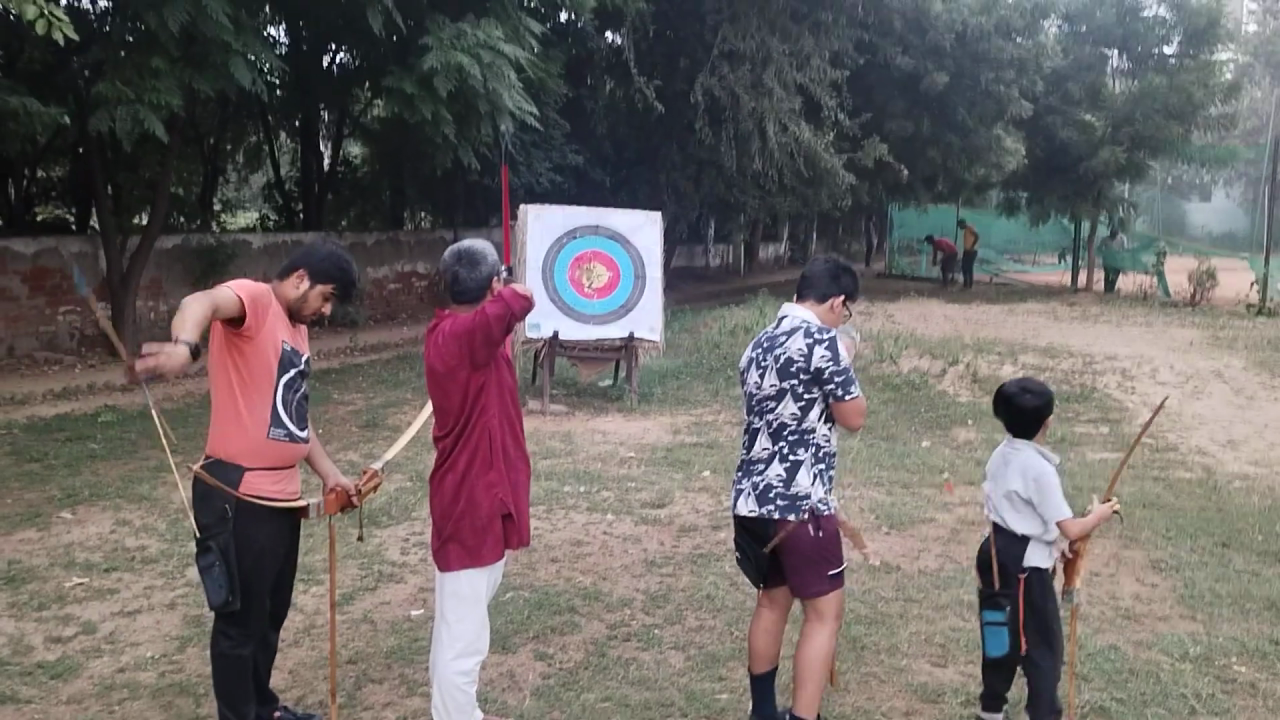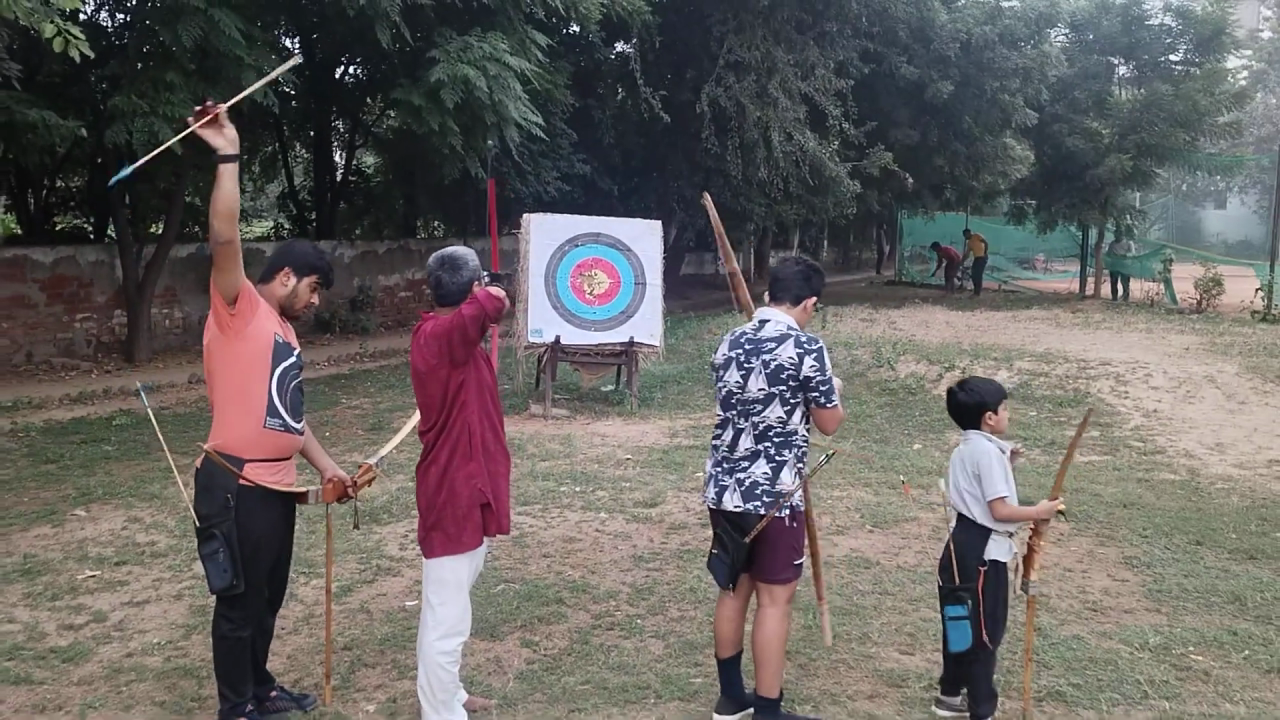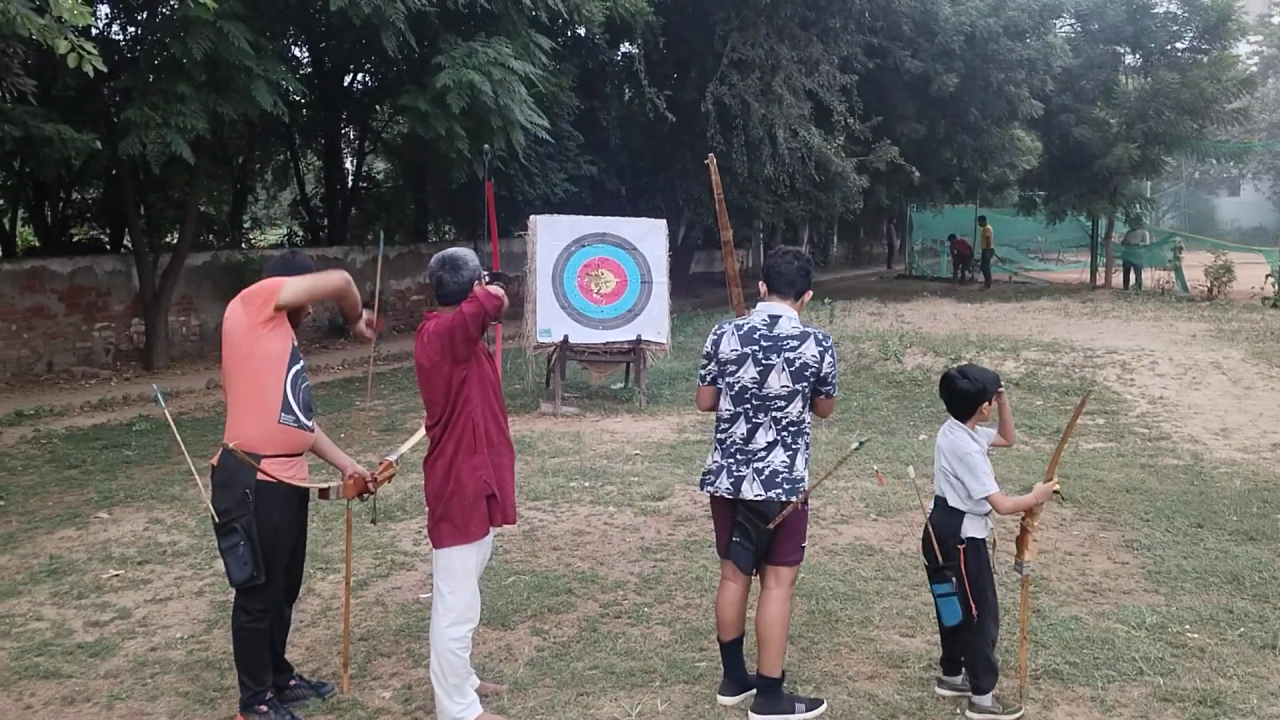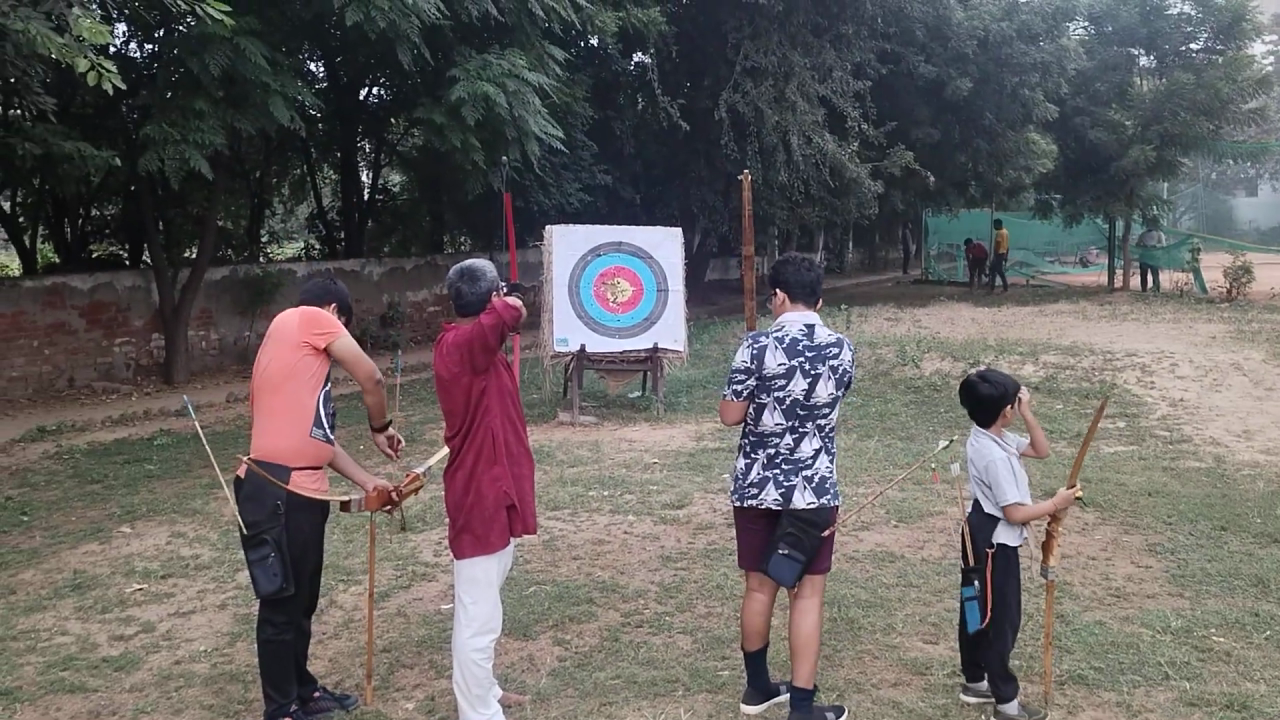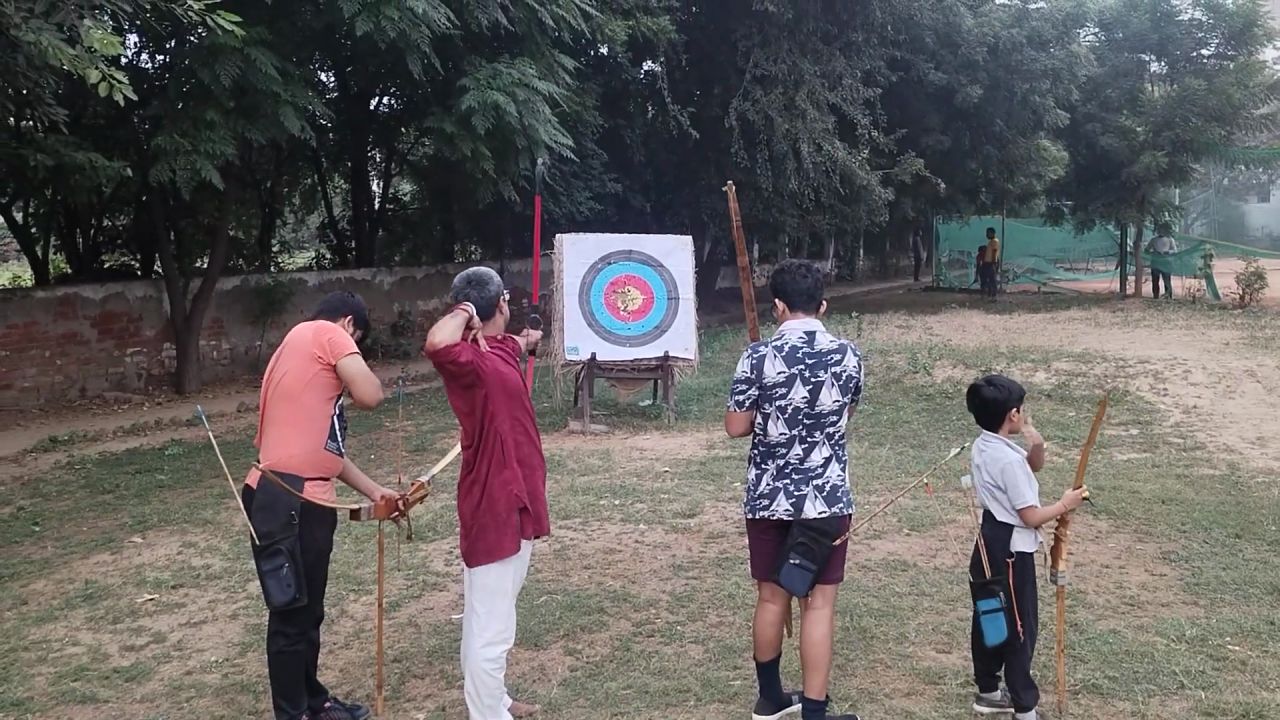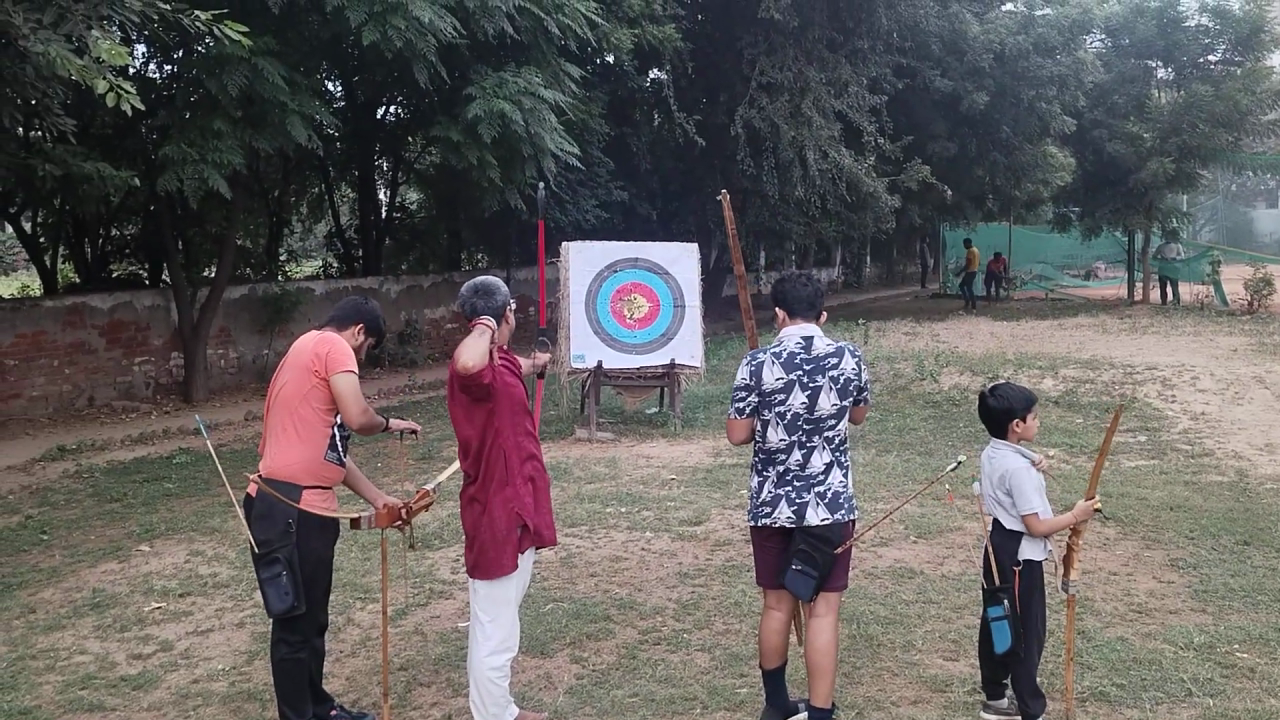
dt=0.7s
person 1, frame 1
left shoulder: (297, 328)
right shoulder: (253, 300)
right elbow: (207, 302)
left wrist: (329, 473)
right wrist: (186, 345)
left hip: (281, 495)
right hip: (238, 495)
left knee: (271, 613)
right knee: (240, 618)
person 1, frame 2
left shoulder: (284, 331)
right shoulder: (238, 310)
right elbow: (225, 239)
left wrist: (326, 466)
right wrist: (228, 158)
left hip: (276, 486)
right hip: (238, 486)
left knee: (268, 597)
right knee: (240, 600)
person 1, frame 3
left shoulder: (278, 333)
right shoulder: (252, 304)
left elbow: (298, 416)
right elbow: (339, 283)
left wrist: (346, 464)
right wrist: (358, 319)
left hip: (285, 480)
right hip: (253, 482)
left knee: (283, 589)
right knee: (257, 593)
left ankle: (278, 678)
person 1, frame 4
left shoulder: (293, 342)
right shoulder: (307, 318)
right elbow: (370, 377)
left wrist: (367, 481)
right wrist: (381, 428)
left hip: (300, 492)
right hip: (277, 492)
left knee: (301, 599)
right knee: (282, 604)
person 1, frame 5
left shoulder: (301, 348)
right shoulder: (327, 333)
right elbow: (370, 394)
left wrist: (373, 490)
right wrist: (367, 376)
left hip: (301, 500)
right hip: (287, 500)
left knee: (307, 610)
right knee: (292, 613)
person 1, frame 6
left shoulder: (311, 352)
right shoulder: (331, 346)
left elbow: (330, 448)
right elbow: (357, 418)
left wrist: (378, 498)
right wrist: (389, 423)
left hip: (305, 508)
right hip: (288, 508)
left knee: (312, 618)
right knee: (296, 622)
person 2, frame 1
left shoulder: (447, 331)
right shoulder: (465, 333)
right elbow: (519, 299)
right wrist: (510, 295)
left hip: (470, 494)
right hip: (474, 501)
left knee: (460, 623)
right knee: (463, 633)
person 2, frame 2
left shoulder: (436, 332)
right shoulder: (444, 334)
right elbow: (493, 303)
right wrist: (490, 297)
left hip: (458, 486)
right hip: (456, 492)
left knee: (444, 607)
right knee: (447, 615)
person 2, frame 3
left shoulder: (446, 331)
right shoulder: (445, 332)
right elbow: (489, 302)
right wrist: (491, 296)
left hip: (468, 479)
right hip: (462, 484)
left knee: (457, 596)
right knee: (456, 603)
left ankle: (458, 680)
person 2, frame 4
left shoulder: (465, 342)
right shoulder: (465, 343)
right elbow: (511, 311)
right wrist: (507, 307)
left hip: (488, 488)
right hip: (482, 493)
left knee: (479, 607)
right knee: (479, 614)
person 2, frame 5
left shoulder: (496, 347)
right shoulder: (469, 357)
right elbow: (436, 344)
left wrist: (527, 341)
right wrist: (462, 314)
left hip: (506, 500)
right hip: (496, 505)
left knee: (487, 616)
right knee: (492, 624)
person 2, frame 6
left shoulder: (495, 361)
right shoulder: (480, 368)
right elbow: (466, 363)
left wrist: (531, 364)
right wrist: (485, 329)
left hip: (511, 509)
right hip: (500, 515)
left knee: (497, 626)
right knee: (495, 633)
person 3, frame 1
left shoulder: (760, 343)
right shoulder: (820, 339)
right elbow: (853, 417)
right wrist: (844, 367)
left hip: (753, 496)
right hip: (798, 500)
left knee: (772, 601)
right knee: (823, 614)
person 3, frame 2
left shoulder: (731, 342)
right shoulder: (806, 348)
right elbow: (829, 423)
right wrist: (831, 391)
left hip: (724, 488)
right hip: (773, 494)
left knee: (734, 590)
right knee: (774, 600)
person 3, frame 3
left shoulder: (725, 334)
right shoulder: (815, 344)
left elbow: (704, 400)
right elbow: (824, 408)
left hip: (725, 476)
right hip: (779, 481)
left knee: (734, 574)
right knee: (777, 582)
left ankle: (734, 678)
person 3, frame 4
left shoulder: (758, 346)
right shoulder: (842, 350)
left elbow: (730, 416)
left hip: (757, 487)
right hip: (814, 490)
left knee: (759, 586)
right knee: (807, 593)
person 3, frame 5
left shoulder: (759, 357)
right shoulder: (848, 355)
left elbow: (736, 426)
left hip: (768, 497)
right hip: (826, 498)
left knee: (771, 596)
right knee: (819, 602)
person 3, frame 6
left shoulder: (757, 363)
right shoulder: (848, 358)
left elbow: (737, 434)
left hip: (771, 504)
right hip: (829, 504)
left knee: (776, 604)
right knee: (823, 610)
person 4, frame 1
left shoulder: (1000, 454)
right shoulder: (1039, 469)
right elbow: (1070, 530)
right wrist: (1099, 515)
left hip: (995, 554)
right hip: (1025, 564)
left knee: (1000, 635)
right knee: (1043, 647)
person 4, frame 2
left shoulder: (963, 450)
right shoulder: (988, 450)
right elbow: (999, 510)
left wrist: (1005, 459)
right wrist: (1038, 512)
left hip: (961, 545)
right hip: (984, 553)
right knee: (984, 636)
person 4, frame 3
left shoulder: (953, 430)
right shoulder: (967, 450)
left elbow: (1006, 438)
right elbow: (1001, 504)
left wrist: (1005, 404)
right wrist: (1036, 497)
left hip: (942, 528)
right hip: (962, 535)
left knee: (954, 607)
right knee: (980, 613)
left ankle: (951, 676)
person 4, frame 4
left shoulder: (989, 437)
right shoulder: (995, 456)
left elbow: (1042, 451)
right elbow: (1015, 513)
left wrist: (1028, 414)
right wrist: (1055, 503)
left hip: (979, 536)
right hip: (995, 543)
right knee: (1001, 620)
left ankle: (975, 682)
person 4, frame 5
left shoulder: (982, 446)
right shoulder: (1009, 459)
left elbow: (1035, 465)
right elbow: (1031, 516)
left wrist: (1036, 448)
right wrist: (1065, 504)
left hip: (989, 541)
right hip: (1011, 549)
right knee: (1020, 629)
left ankle: (988, 692)
person 4, frame 6
left shoulder: (992, 454)
right shoulder: (1018, 467)
right elbow: (1035, 526)
left wrist: (1034, 468)
right wrist: (1075, 516)
left hip: (999, 548)
right hip: (1020, 557)
left knee: (996, 626)
right knee: (1026, 636)
